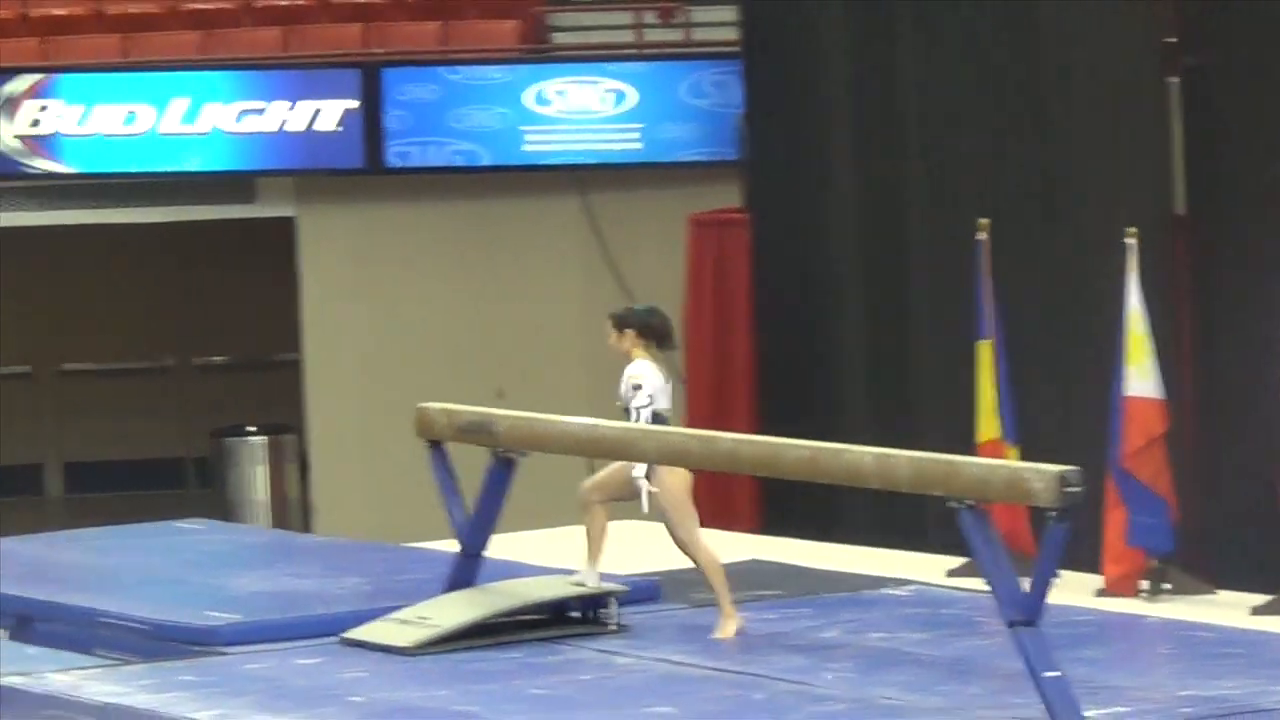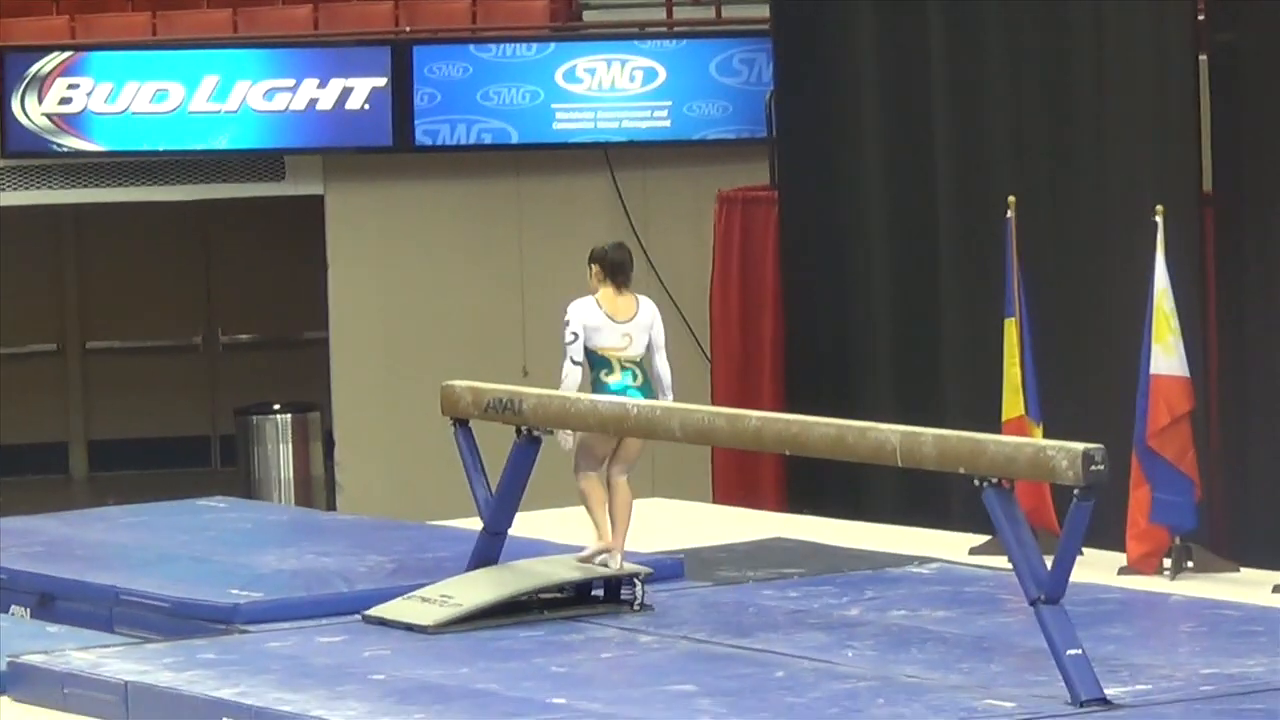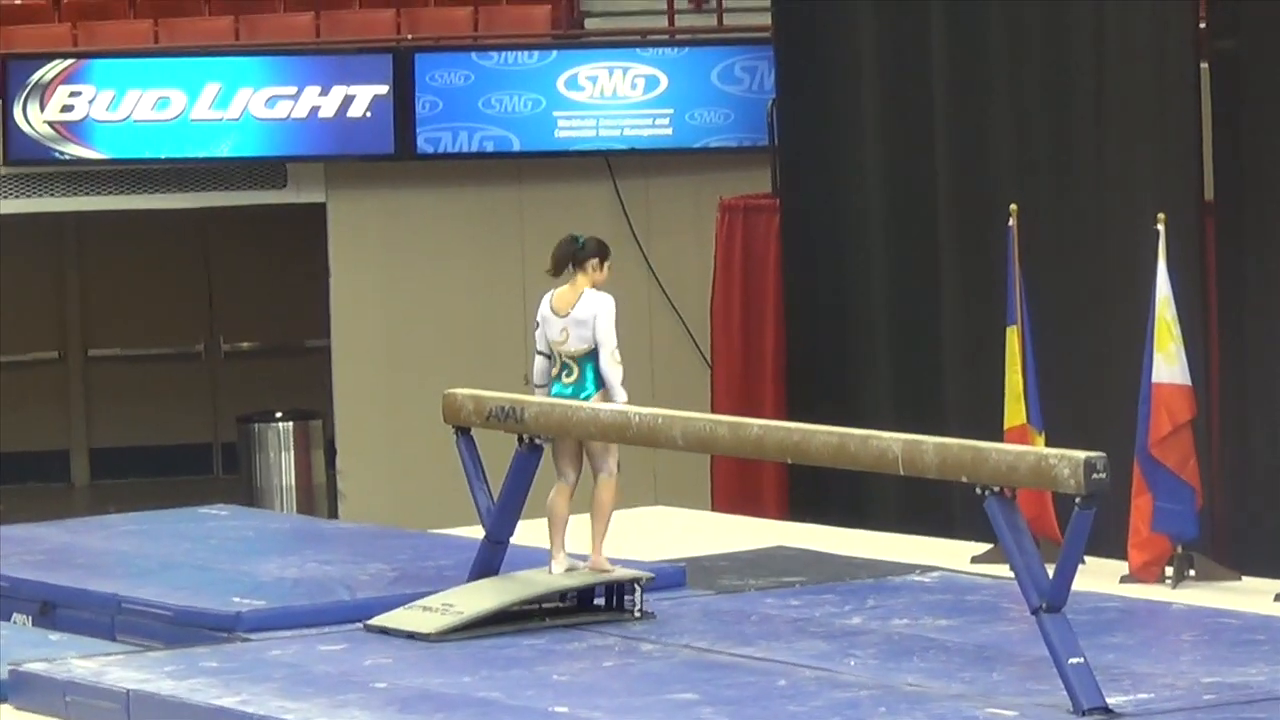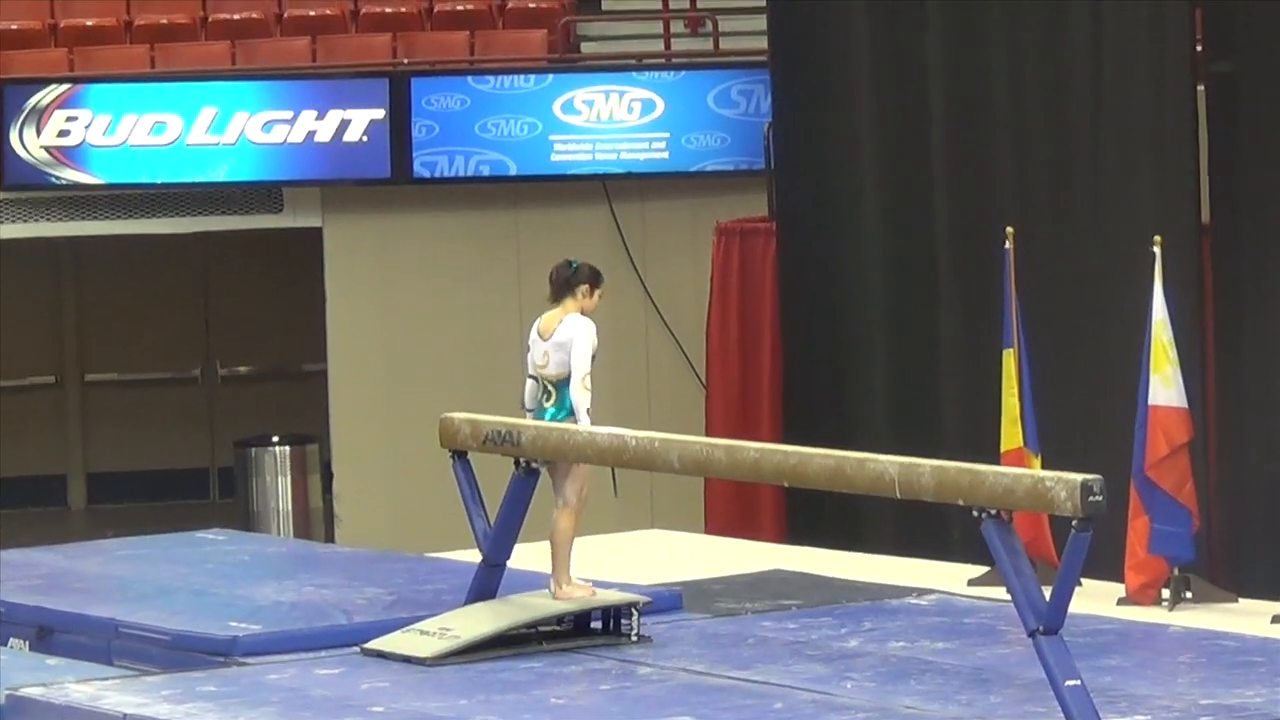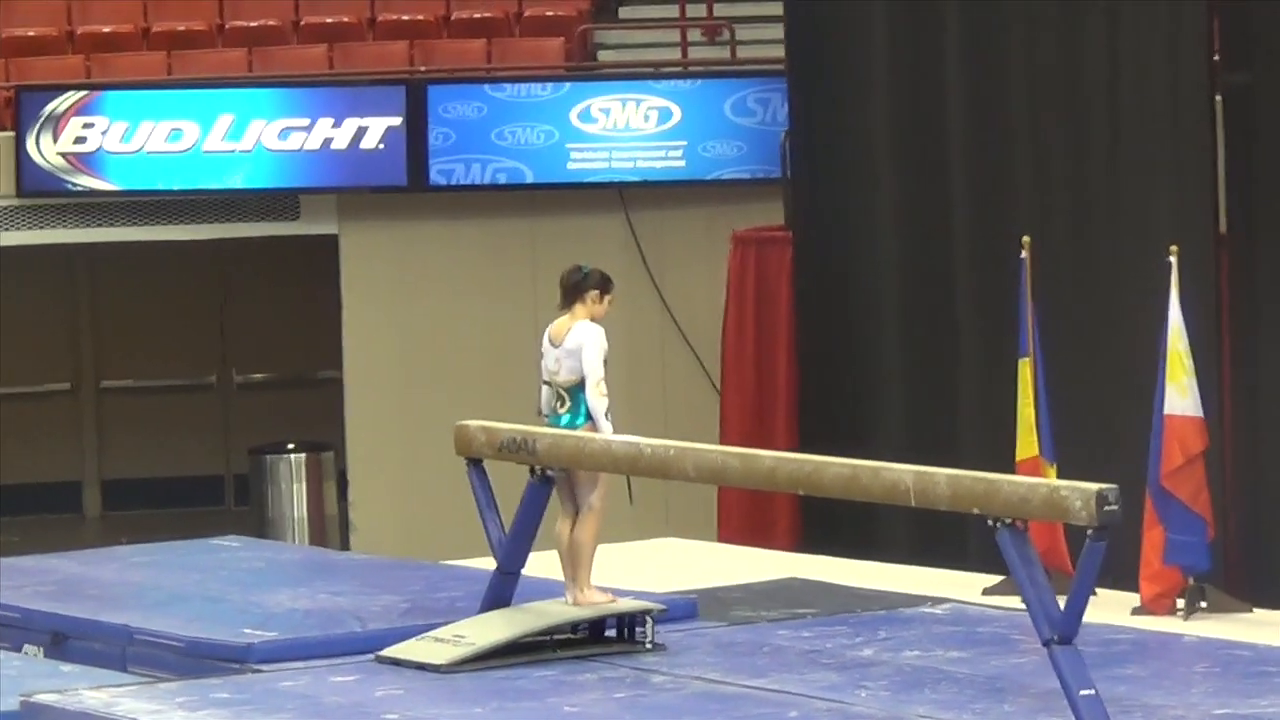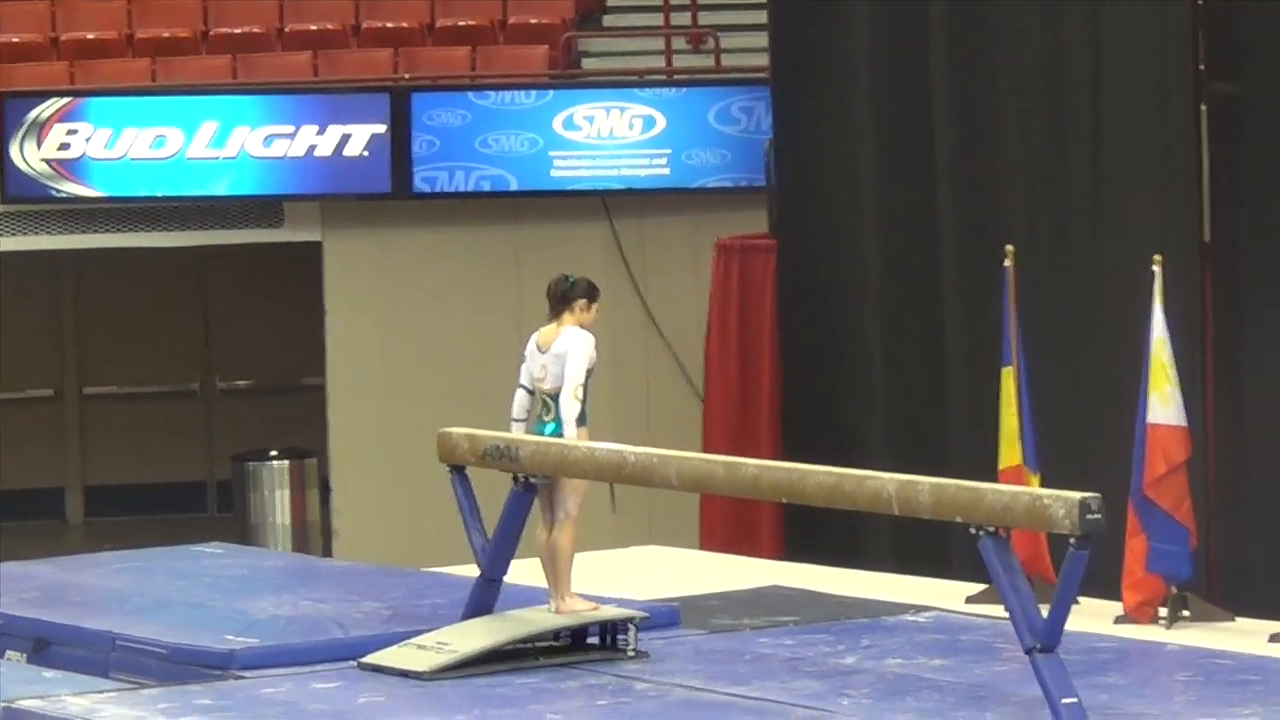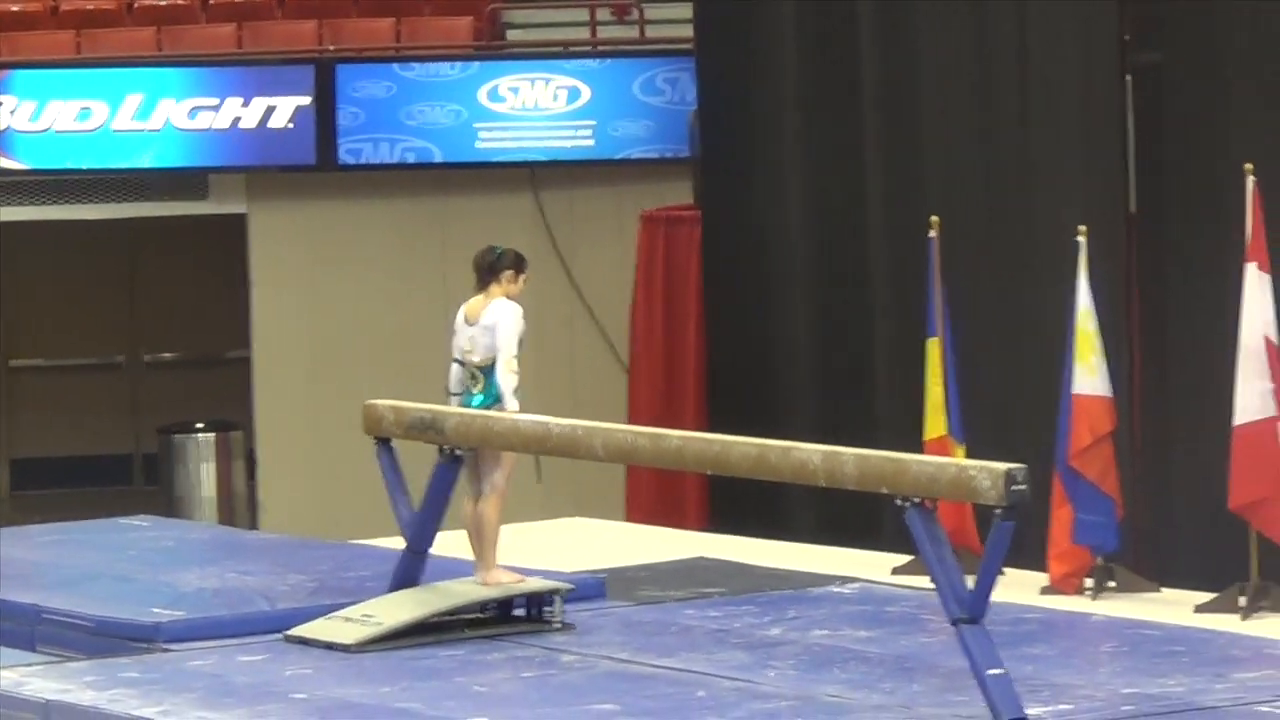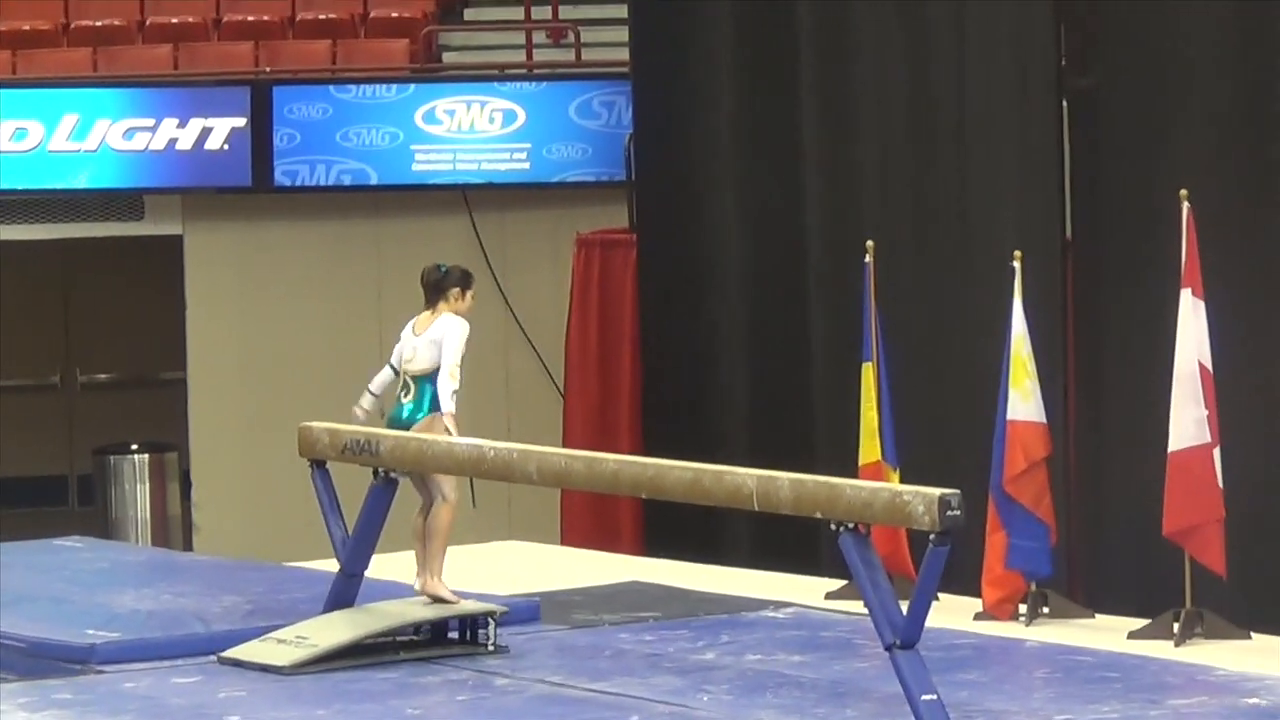
dt=0.4s
person 1, frame 1
left shoulder: (637, 372)
right shoulder: (647, 367)
left elbow: (641, 426)
left wrist: (639, 476)
left hip: (664, 462)
left knee: (690, 542)
right knee: (591, 492)
left ankle: (729, 614)
right ankle: (592, 571)
person 1, frame 2
left shoulder: (580, 309)
right shoulder: (648, 307)
left elbow: (574, 365)
right elbow: (660, 360)
right wrist: (667, 401)
right hip: (642, 399)
left knee: (586, 470)
right knee: (618, 475)
left ankle: (604, 537)
right ankle: (615, 552)
person 1, frame 3
left shoulder: (548, 301)
right shoulder: (600, 302)
left elbow: (541, 357)
right elbow: (608, 356)
left wrist: (540, 399)
right wrist: (621, 400)
left hip: (558, 396)
right hip: (591, 396)
left knee: (565, 479)
right knee: (606, 473)
left ankle: (558, 556)
right ankle: (597, 552)
person 1, frame 4
left shoulder: (539, 325)
right shoulder: (581, 326)
right elbow: (580, 383)
left wrist: (532, 422)
right wrist: (586, 428)
left hip: (544, 418)
right hip: (566, 419)
left knee: (566, 501)
right knee: (569, 503)
left ankle: (560, 576)
right ankle: (563, 583)
person 1, frame 5
left shoulder: (551, 331)
right shoulder: (590, 332)
right elbow: (595, 387)
right wrist: (607, 432)
left hip: (557, 425)
right hip: (581, 425)
left knee: (568, 511)
right knee: (590, 507)
left ankle: (573, 586)
right ankle: (583, 587)
person 1, frame 6
left shoulder: (536, 339)
right shoulder: (580, 338)
left elbow: (523, 392)
right elbow: (572, 392)
left wrist: (517, 436)
right wrist: (571, 437)
left hip: (540, 431)
right hip: (564, 432)
left knee: (548, 518)
right knee: (566, 517)
left ankle: (555, 594)
right ankle: (565, 597)
person 1, frame 7
left shoulder: (464, 311)
right shoulder: (508, 310)
left elbow: (457, 366)
right elbow: (506, 364)
left wrist: (457, 407)
right wrist: (512, 409)
left hip: (468, 402)
right hip: (493, 404)
left knee: (475, 491)
right knee: (493, 489)
left ankle: (482, 565)
right ankle: (490, 568)
person 1, frame 8
left shoulder: (415, 325)
right shoulder: (454, 324)
left elbow: (391, 367)
right elbow: (449, 370)
left wrist: (367, 401)
right wrist: (448, 415)
left hip: (400, 415)
right hip: (426, 417)
left knee: (430, 499)
right knee: (446, 496)
left ankle: (424, 574)
right ankle: (433, 576)
